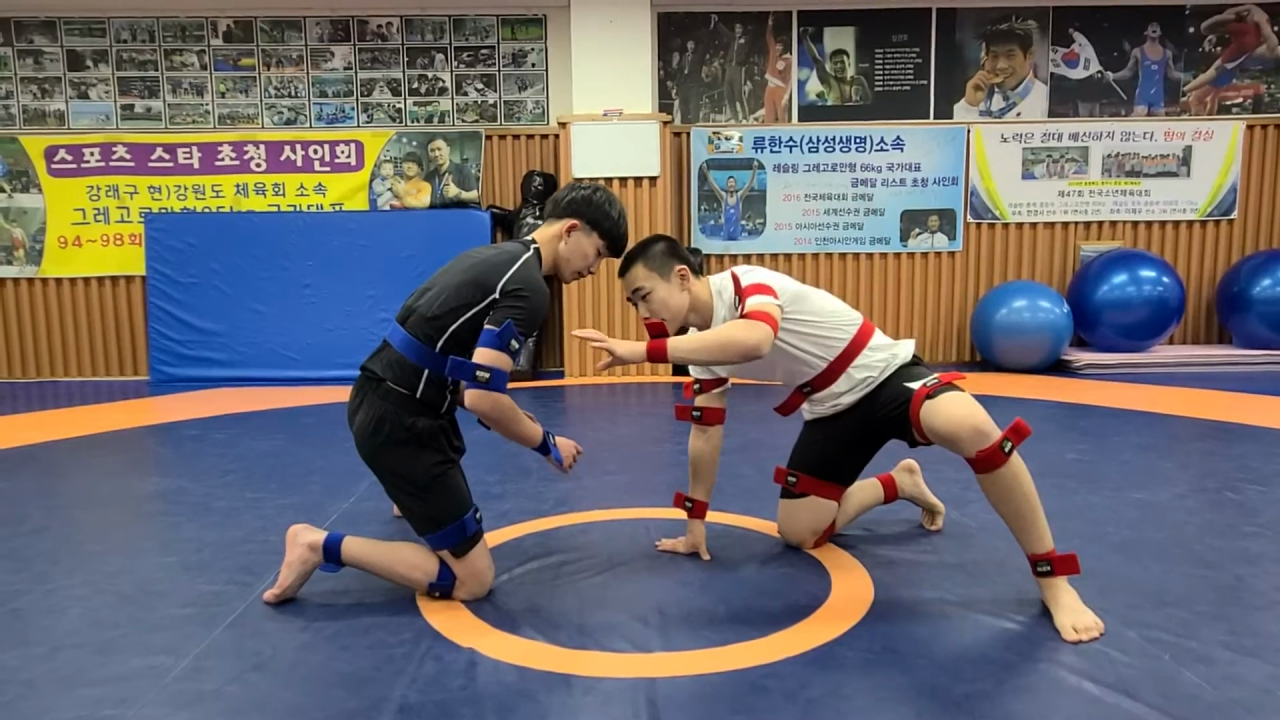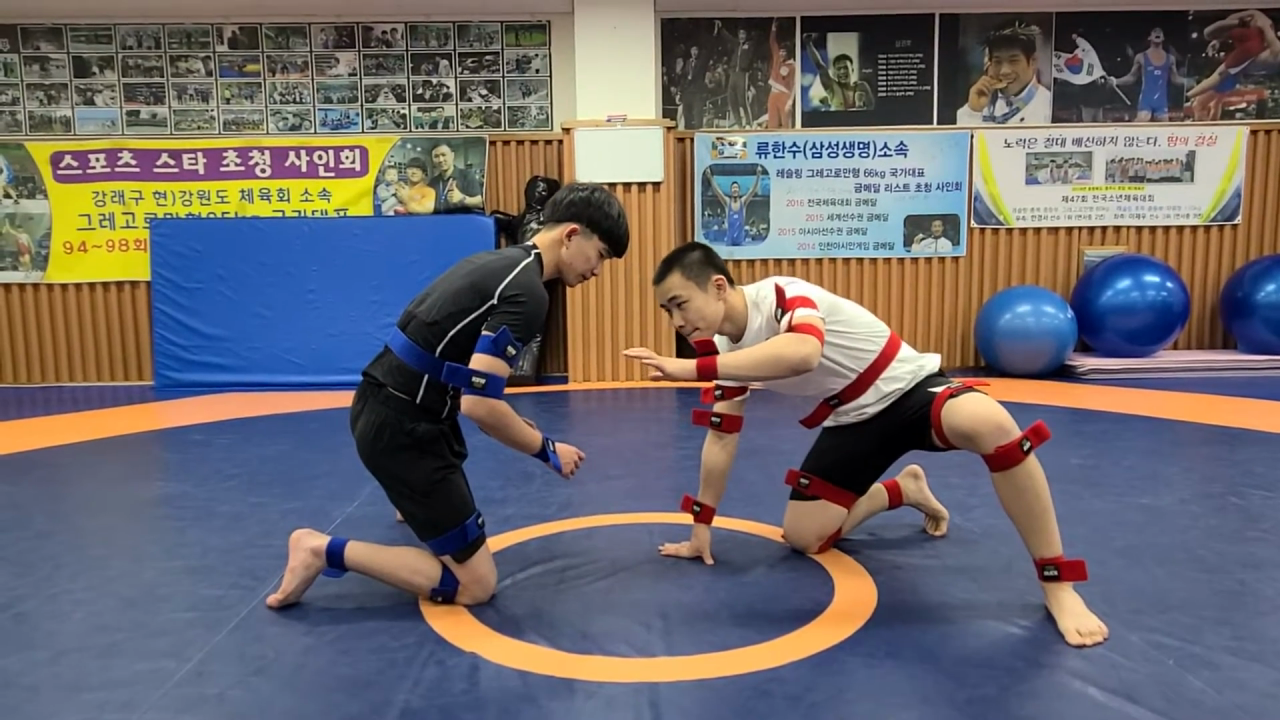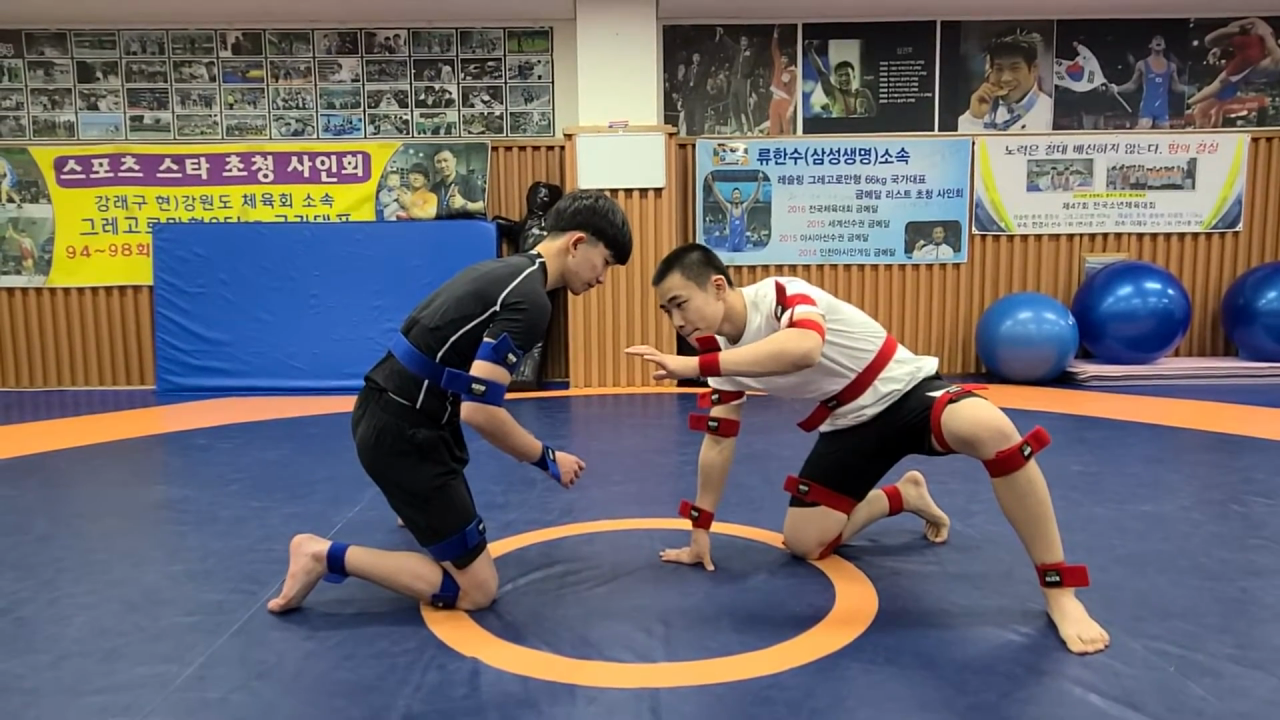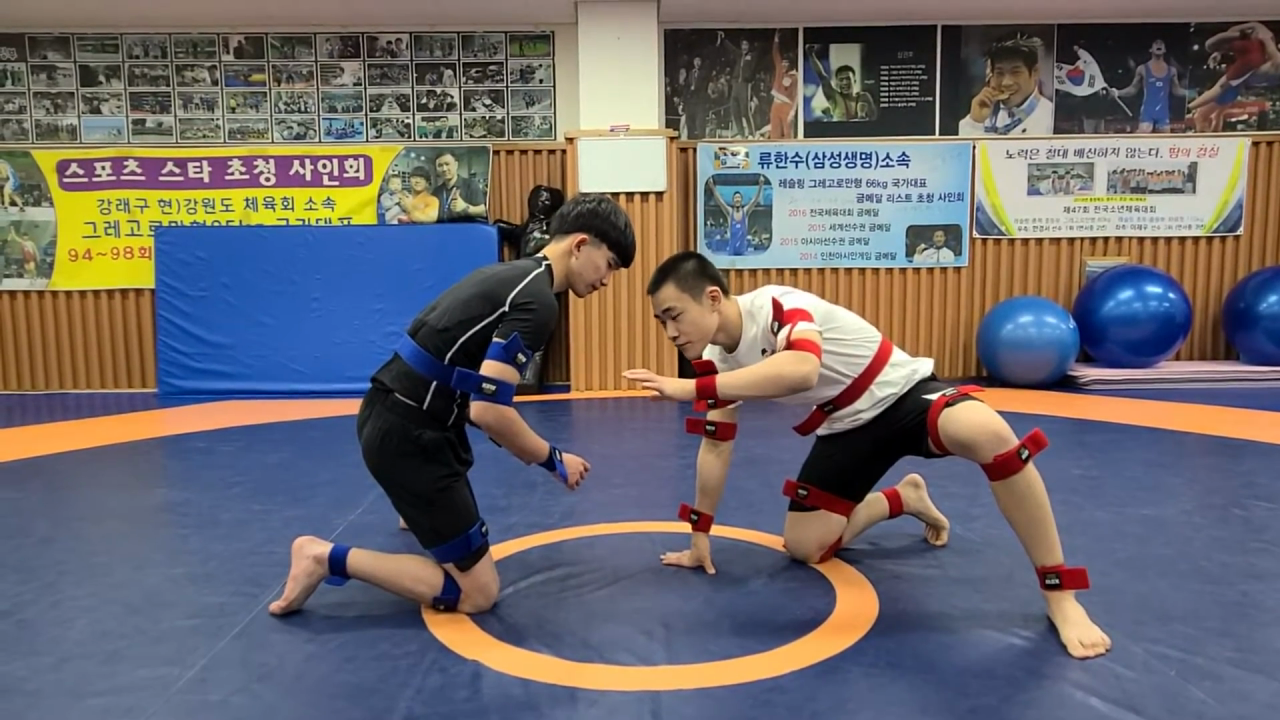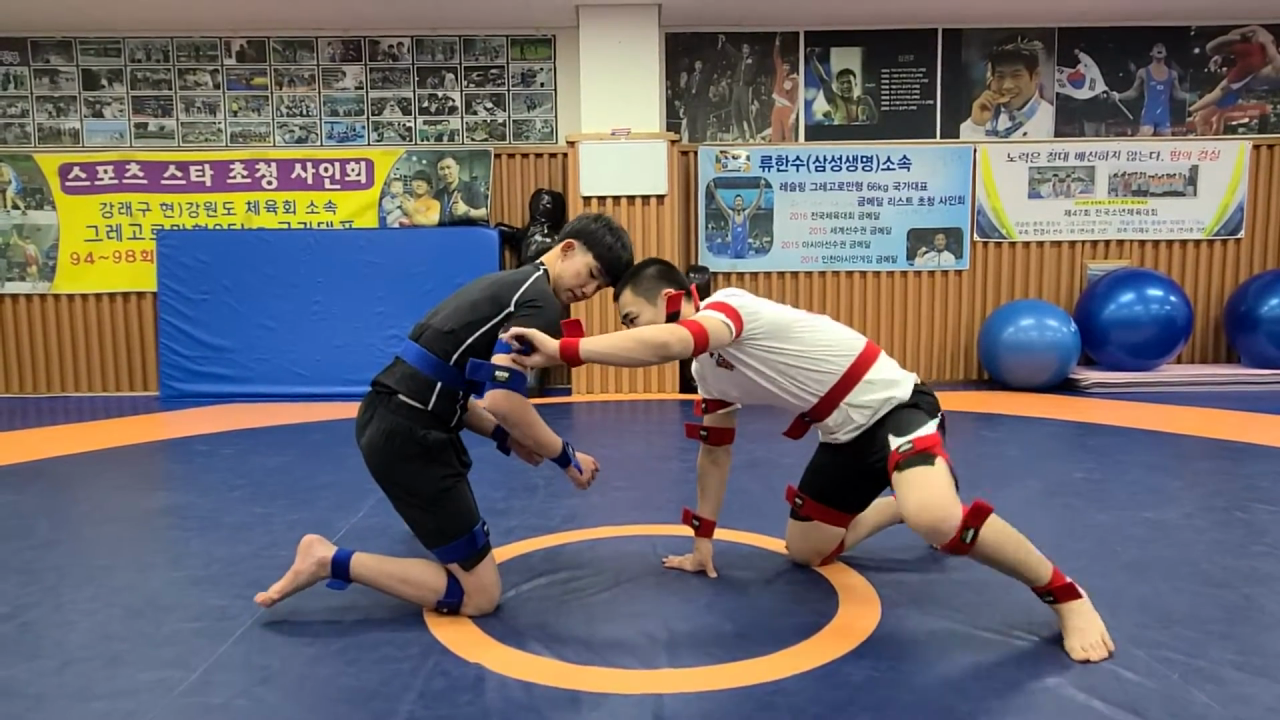
dt=1s
person 1, frame 1
left shoulder: (745, 283)
right shoulder: (700, 341)
left elbow: (756, 340)
right elbow: (705, 431)
left wrist: (643, 351)
right wrist: (696, 522)
left hip: (886, 374)
right hip: (833, 411)
left knee: (972, 429)
right knee: (798, 533)
left ankle: (1054, 581)
right ankle: (900, 482)
person 1, frame 2
left shoulder: (781, 296)
right shoulder: (726, 348)
left elbow: (804, 353)
right elbow: (722, 437)
left wrist: (693, 368)
right wrist: (701, 527)
left hip: (908, 388)
right hip: (852, 421)
left knee: (990, 425)
right knee: (804, 537)
left ankle: (1058, 586)
right ankle: (904, 488)
person 1, frame 3
left shoulder: (780, 294)
right shoulder: (721, 349)
left elbow: (804, 348)
right elbow: (719, 440)
left wrist: (693, 365)
right wrist: (700, 531)
left hip: (906, 391)
right hip: (849, 425)
left knee: (991, 430)
right knee: (804, 543)
left ankle: (1060, 592)
right ankle: (905, 495)
person 1, frame 4
left shoulder: (776, 306)
right shoulder: (716, 358)
left elbow: (802, 370)
right elbow: (716, 445)
left wrist: (689, 388)
right wrist: (699, 536)
left hip: (903, 392)
right hip: (846, 426)
left knee: (988, 435)
right knee: (804, 547)
left ankle: (1060, 594)
right ankle: (903, 497)
person 1, frame 5
left shoulder: (727, 305)
right shoulder: (708, 367)
left elbow: (665, 343)
right elbow: (715, 451)
left wrist: (561, 348)
right wrist: (703, 541)
left hip: (892, 405)
right hip: (848, 433)
left knee: (929, 522)
right knee: (805, 549)
left ankle: (1063, 592)
right ankle: (911, 501)
person 2, frame 1
left shoulder: (497, 255)
right shoulder: (528, 287)
right elbow: (483, 397)
left wrist: (504, 416)
right wrist: (547, 444)
left hip: (379, 399)
right hip: (399, 420)
right knee: (472, 579)
left ankle: (415, 497)
right ankle: (322, 545)
person 2, frame 2
left shoulder: (500, 261)
right shoulder: (526, 293)
right elbow: (479, 404)
left wrist: (508, 423)
right wrist: (548, 451)
left hip: (384, 405)
right hip: (400, 425)
right knee: (475, 584)
left ankle: (416, 500)
right ankle: (326, 551)
person 2, frame 3
left shoulder: (504, 269)
right shoulder: (529, 300)
right elbow: (479, 410)
right wrist: (547, 460)
left hip: (386, 411)
right hip: (401, 432)
right knee: (476, 589)
left ankle: (418, 507)
right ankle: (326, 556)
person 2, frame 4
left shoulder: (509, 273)
right shoulder: (537, 301)
right elbow: (488, 409)
left wrist: (512, 438)
right wrist: (554, 461)
left hip: (389, 413)
right hip: (407, 434)
right knee: (478, 593)
left ankle: (420, 509)
right ankle: (329, 559)
person 2, frame 5
left shoulder: (510, 284)
right shoulder: (540, 302)
right elbow: (500, 400)
left wrist: (506, 437)
right wrist: (567, 457)
left hip: (386, 417)
right hip: (409, 436)
right knee: (479, 596)
right ankle: (332, 560)
